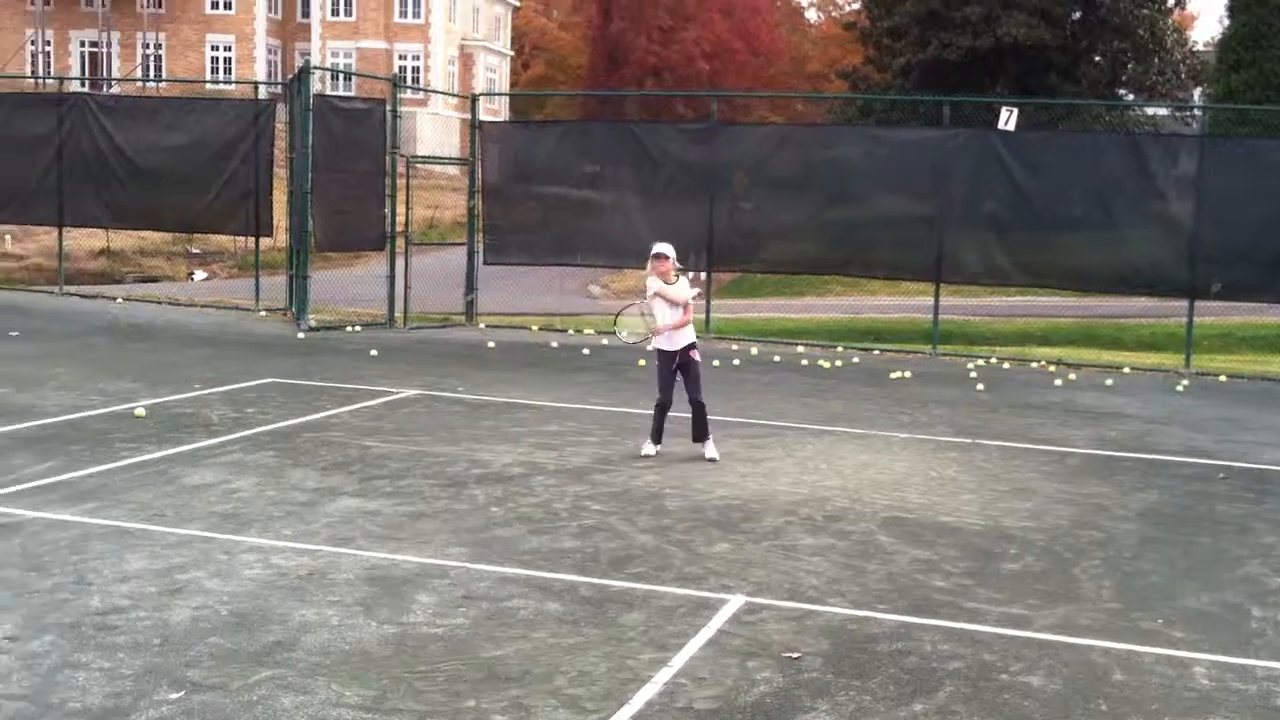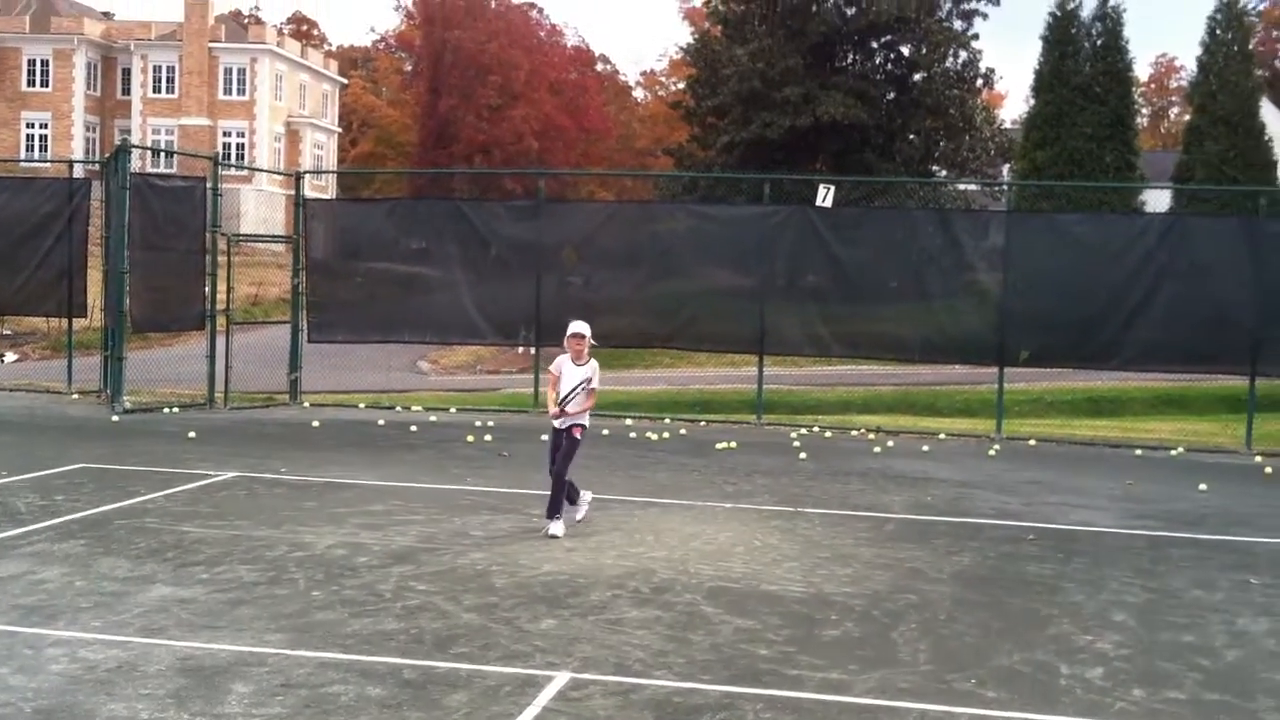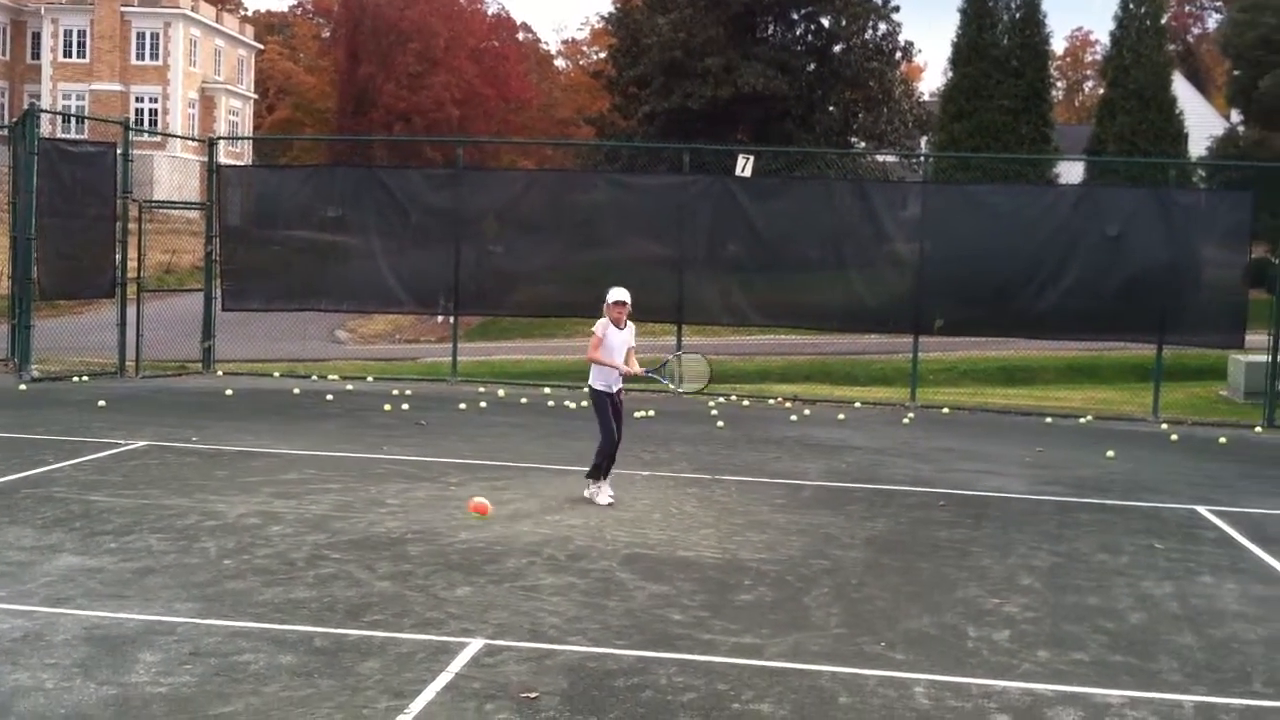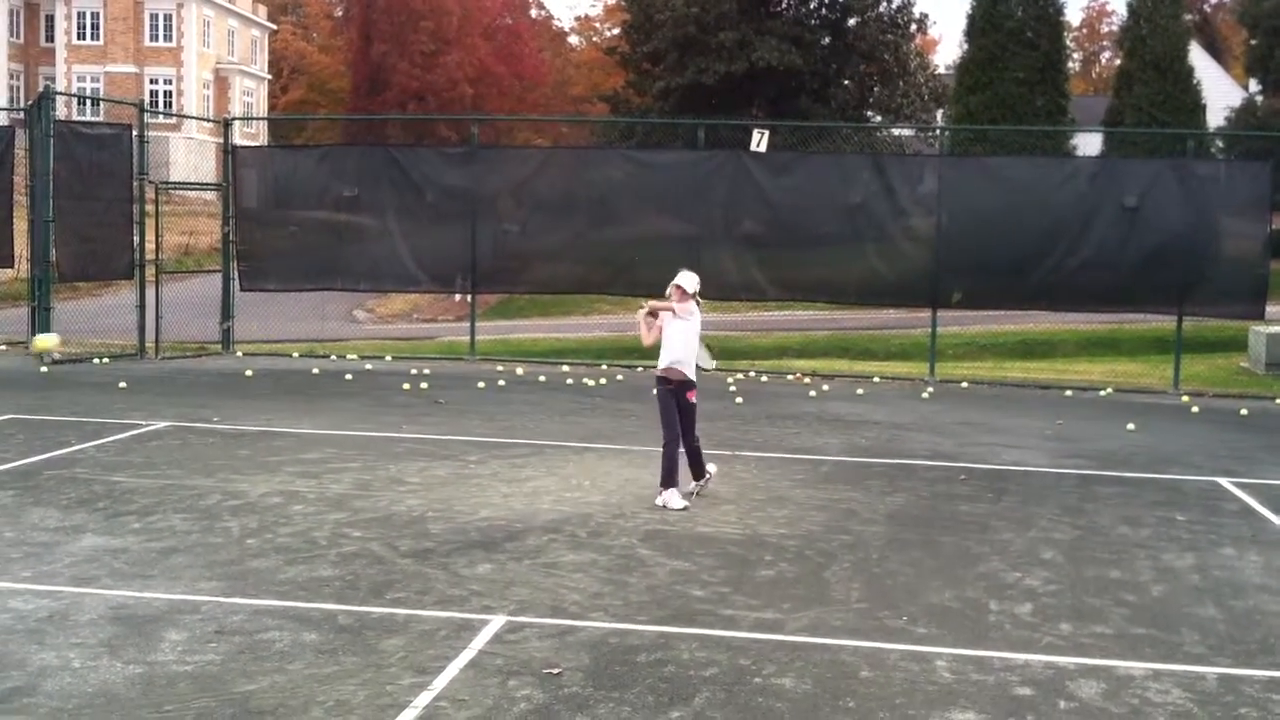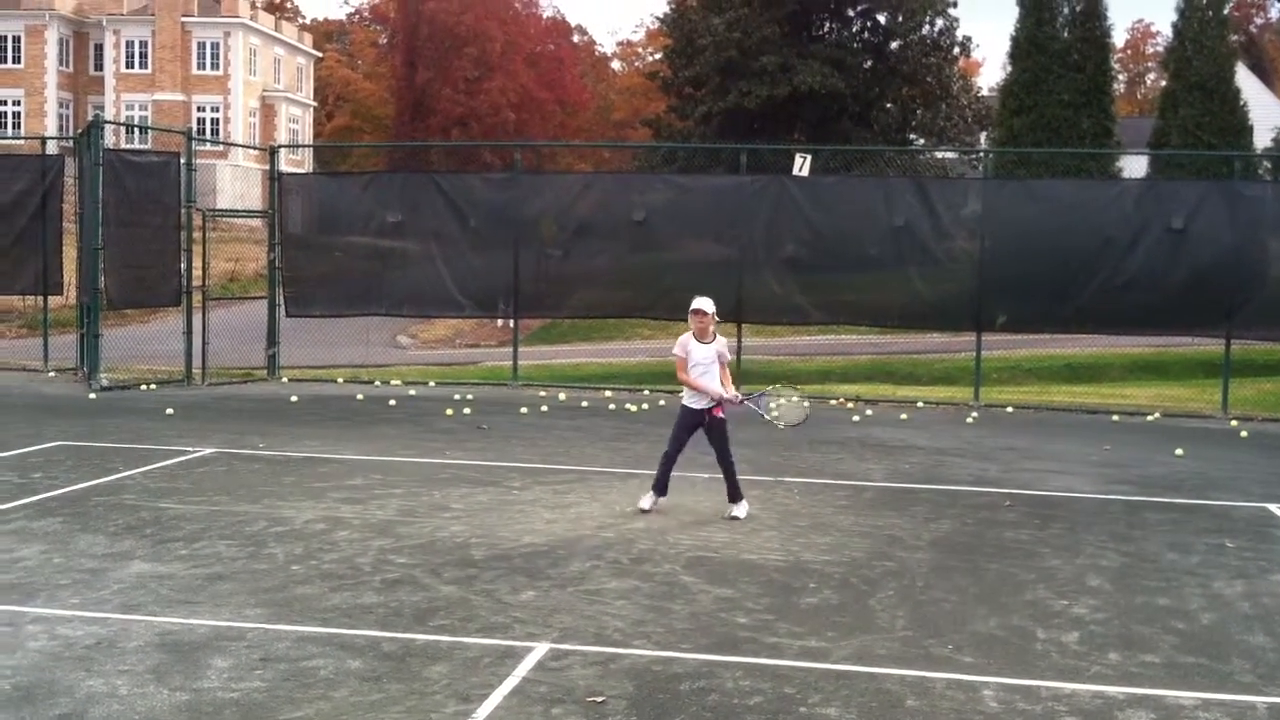
dt=1s
person 1, frame 1
left shoulder: (683, 282)
right shoulder: (653, 282)
left elbow: (688, 317)
right elbow: (677, 298)
left wrist: (666, 327)
right wrist: (693, 293)
left hip: (687, 346)
right hip: (665, 349)
left knee: (696, 398)
right knee: (664, 399)
left ankle: (705, 440)
right ankle: (654, 441)
person 1, frame 2
left shoulder: (592, 366)
right shoulder: (561, 361)
left elbow: (590, 402)
right elbow: (552, 389)
left wrist: (568, 412)
right wrist: (552, 408)
left hip: (576, 423)
right hip: (558, 422)
left knee: (559, 471)
right knee: (555, 471)
left ankle: (555, 518)
right ankle: (579, 497)
person 1, frame 3
left shoulder: (630, 327)
right shoulder: (602, 325)
left elbow: (629, 357)
right elbow: (591, 355)
left wrist: (635, 368)
right wrist: (617, 366)
left hip: (615, 388)
right hip: (599, 388)
left knee: (616, 438)
right knee: (610, 437)
left ankle: (600, 479)
right ankle: (594, 483)
person 1, frame 4
left shoulder: (691, 309)
right shoulder: (663, 316)
left elbow: (654, 305)
right elbow: (647, 342)
left wrist: (650, 310)
right wrist: (644, 317)
left hip: (685, 381)
right hip: (665, 380)
left knee: (689, 437)
right knee: (672, 437)
left ankle: (702, 474)
right ankle: (667, 491)
person 1, frame 5
left shoulder: (720, 342)
right shoulder: (685, 341)
right elbow: (681, 375)
left wrist: (730, 390)
right wrist: (708, 390)
left hip: (714, 407)
right hip: (690, 406)
left knee: (724, 457)
right knee: (671, 452)
left ankle: (737, 501)
right ankle: (656, 493)
